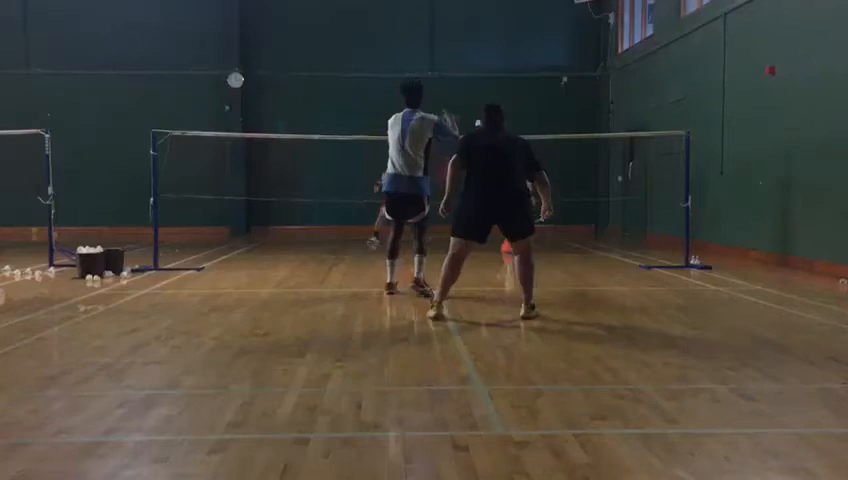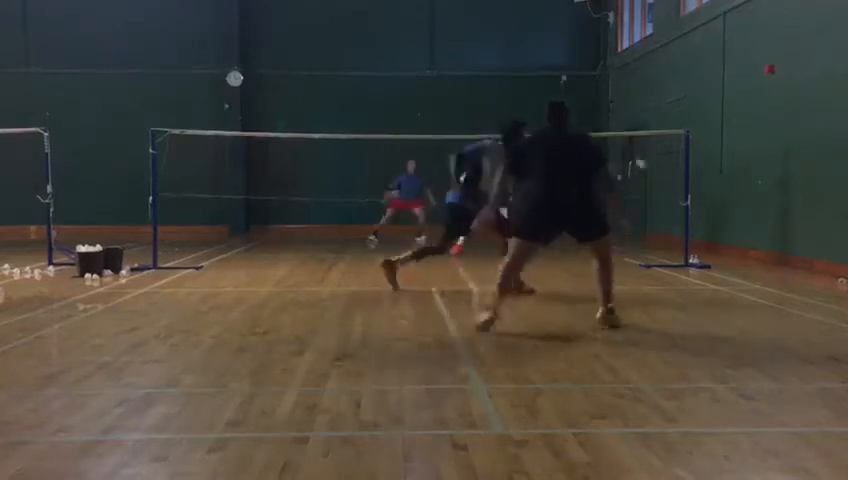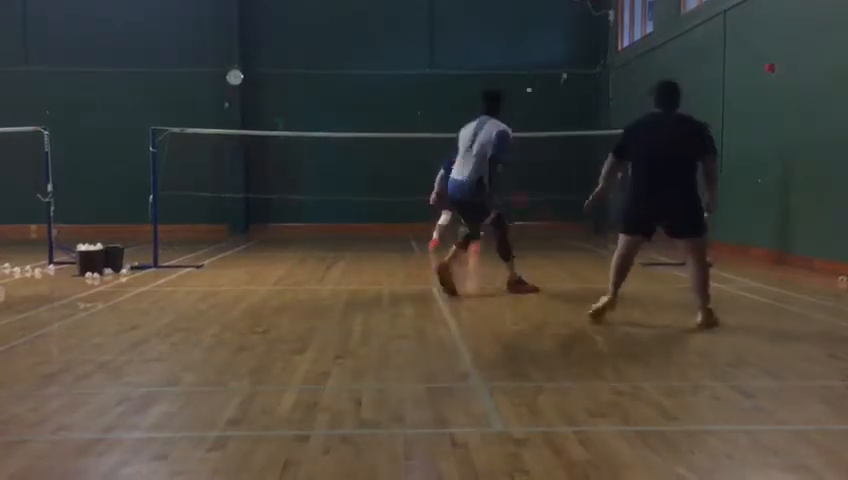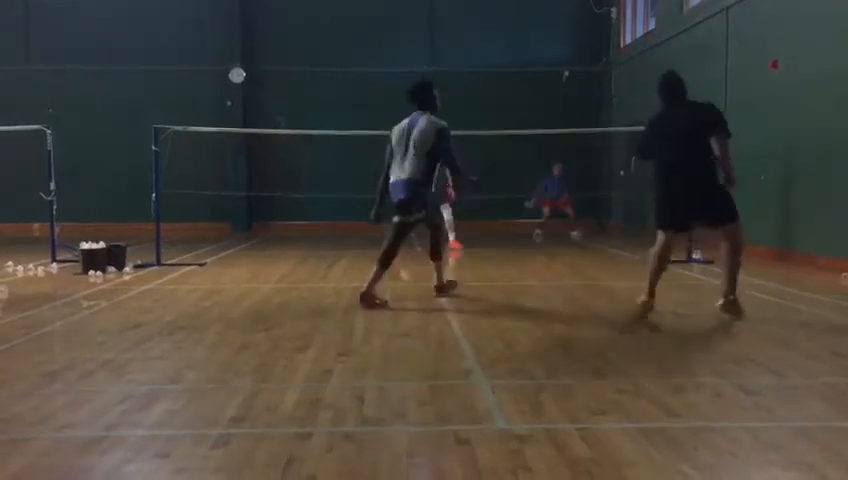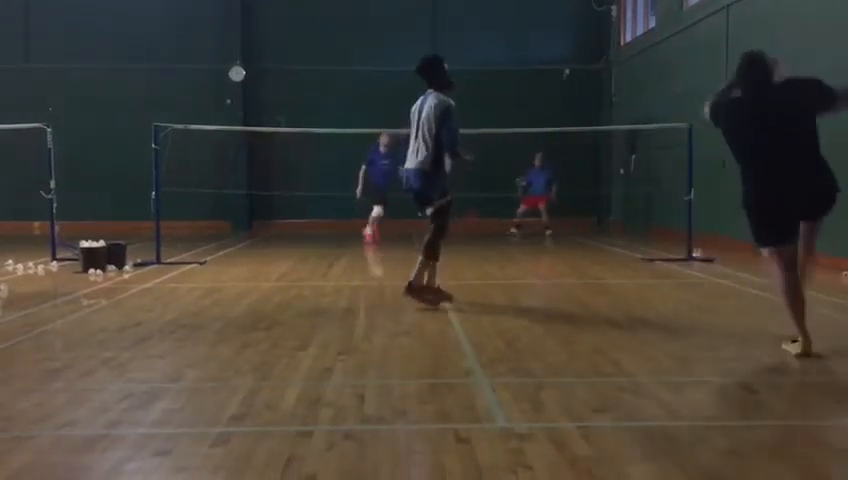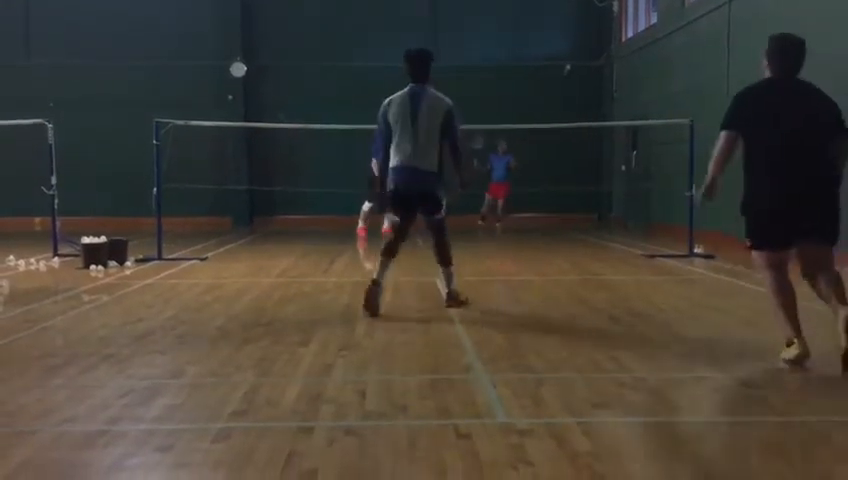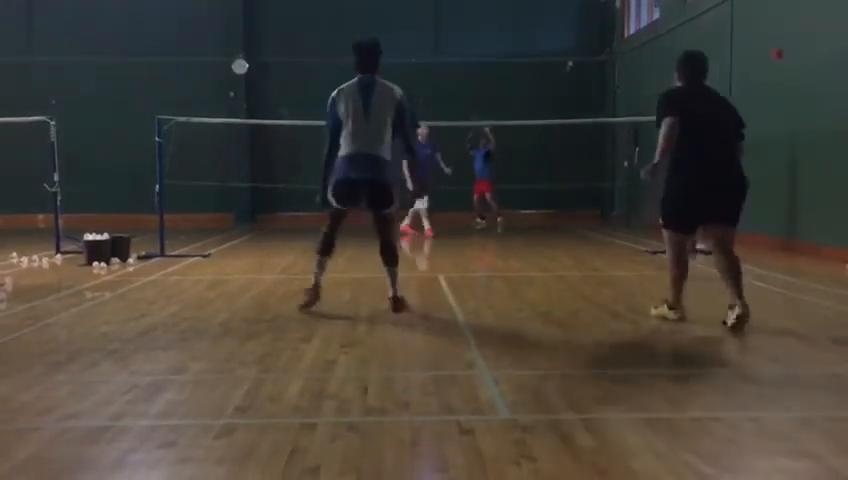
dt=0.7s
person 1, frame 1
left shoulder: (472, 140)
right shoulder: (520, 144)
left elbow: (455, 163)
right elbow: (539, 177)
left wrist: (447, 196)
right wrist: (546, 203)
left hip: (476, 202)
right hip: (514, 203)
left knee: (456, 254)
right knee: (523, 253)
left ankle: (437, 304)
right ankle: (528, 305)
person 1, frame 2
left shoulder: (531, 144)
right shoulder: (583, 143)
left elbow: (506, 173)
right elbow: (602, 176)
left wrist: (492, 205)
right wrist: (602, 201)
left hip: (542, 206)
right hip: (581, 205)
left knee: (515, 257)
right knee: (603, 254)
left ankle: (493, 310)
right ankle: (607, 310)
person 1, frame 3
left shoulder: (637, 127)
right shoulder: (694, 127)
left elbow: (615, 160)
right elbow: (710, 163)
left wrist: (600, 189)
right wrist: (712, 196)
left hip: (641, 197)
right hip: (682, 200)
left knee: (625, 249)
right knee: (697, 255)
left ankle: (610, 297)
right ankle: (704, 311)
person 1, frame 4
left shoulder: (655, 124)
right shoulder: (706, 112)
left elbow: (644, 153)
right elbow: (720, 145)
right wrist: (729, 173)
left hip: (669, 191)
right hip: (705, 188)
left knee: (664, 242)
right knee: (733, 238)
left ankle: (648, 295)
right ankle: (728, 297)
person 1, frame 5
left shoulder: (730, 110)
right shoulder: (797, 92)
left elbow: (710, 108)
left wrist: (735, 85)
left hip: (766, 198)
right hip: (816, 191)
left knee: (783, 265)
left ankle: (802, 338)
right ankle: (806, 257)
person 1, frame 6
left shoulder: (749, 98)
right shoulder: (821, 99)
left elbow: (726, 143)
left wrist: (710, 180)
left hip: (768, 196)
right hip: (817, 194)
left knee: (771, 266)
right knee: (819, 265)
left ankle: (798, 341)
person 1, frame 7
left shoulder: (672, 98)
right shoulder: (723, 103)
left elbow: (669, 128)
right elbow: (736, 144)
left wrist: (657, 161)
left hip: (686, 183)
right hip: (728, 182)
left knee: (676, 245)
right knee: (723, 247)
left ankle: (674, 305)
right ankle: (738, 303)
person 2, frame 1
left shoulder: (393, 121)
right shoulder: (429, 121)
right elbow: (454, 138)
right wrist: (451, 122)
left hip: (393, 182)
right hip: (416, 183)
left knee: (396, 230)
right knee: (420, 231)
left ankle: (391, 282)
right ankle: (418, 278)
person 2, frame 2
right shoulder: (488, 147)
right elbow: (459, 156)
right wrist: (456, 180)
left hip: (475, 201)
right hip: (465, 198)
left knee: (441, 247)
right knee: (501, 230)
left ankle: (394, 263)
person 2, frame 3
left shoulder: (467, 128)
right shoulder: (501, 131)
right elbow: (492, 163)
right wrist: (490, 194)
left hip: (454, 186)
right hip: (472, 189)
left knee: (472, 230)
right knee: (500, 229)
left ankle: (447, 264)
right ankle: (514, 280)
person 2, frame 4
left shoulder: (398, 128)
right shoulder: (437, 127)
left elbow: (387, 169)
right elbow: (449, 164)
left wrist: (378, 204)
right wrist: (470, 179)
left hip: (397, 187)
right hip: (415, 189)
left knee: (437, 227)
right knee: (396, 239)
left ankle: (441, 283)
right ankle: (369, 290)
person 2, frame 5
left shoulder: (418, 104)
right shoulder: (444, 104)
right elbow: (449, 146)
right wrist: (464, 159)
left hip: (414, 171)
right hip: (429, 173)
left knee: (437, 227)
right knee: (439, 227)
left ankle: (429, 285)
right ankle: (416, 281)
person 2, frame 6
left shoulder: (390, 104)
right shoulder: (442, 104)
left elbow: (384, 146)
right elbow: (453, 145)
left wrist: (383, 180)
right wrist: (461, 175)
left hip: (398, 176)
right hip: (427, 177)
left knee: (398, 235)
right knee: (439, 234)
left ankle: (376, 281)
right ankle: (450, 292)
person 2, frame 7
left shoulder: (339, 95)
right shoulder: (394, 94)
left elbow: (332, 143)
right elbow: (407, 138)
left wrist: (324, 181)
right wrist: (416, 170)
left hip: (347, 167)
right hip: (380, 170)
left knee: (331, 228)
right knee: (386, 233)
left ankle: (316, 285)
right ankle: (395, 295)
